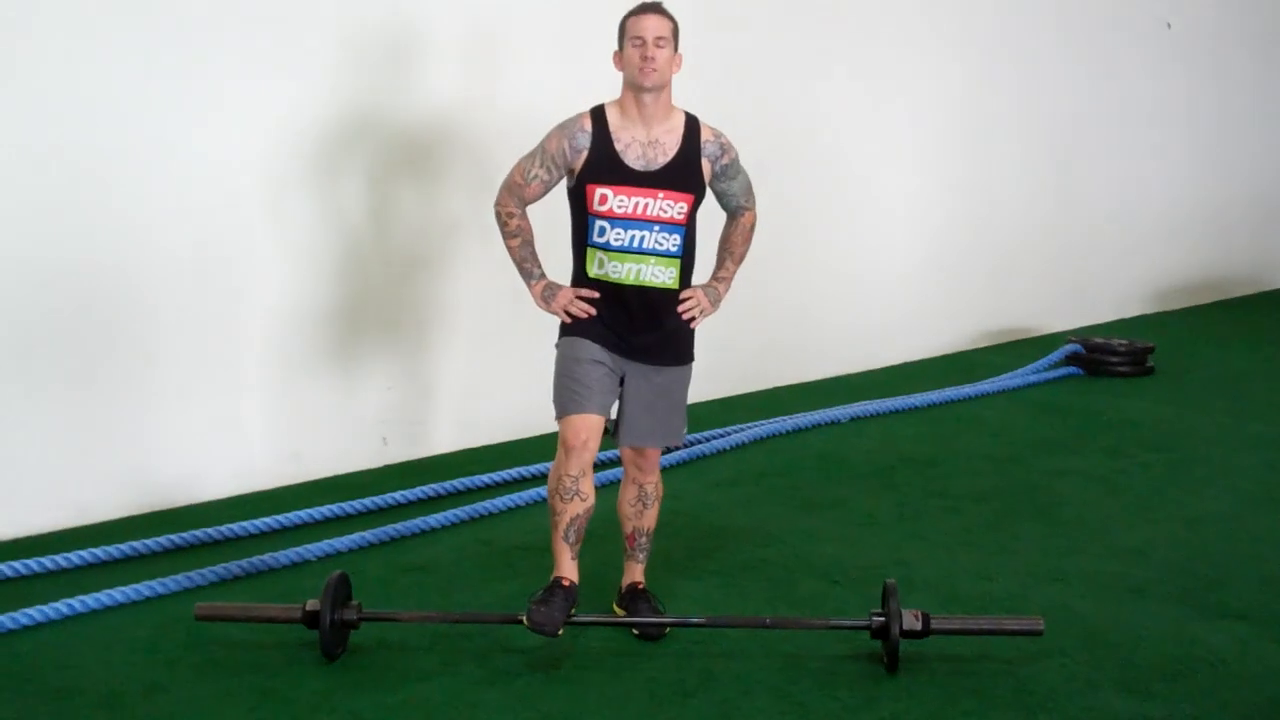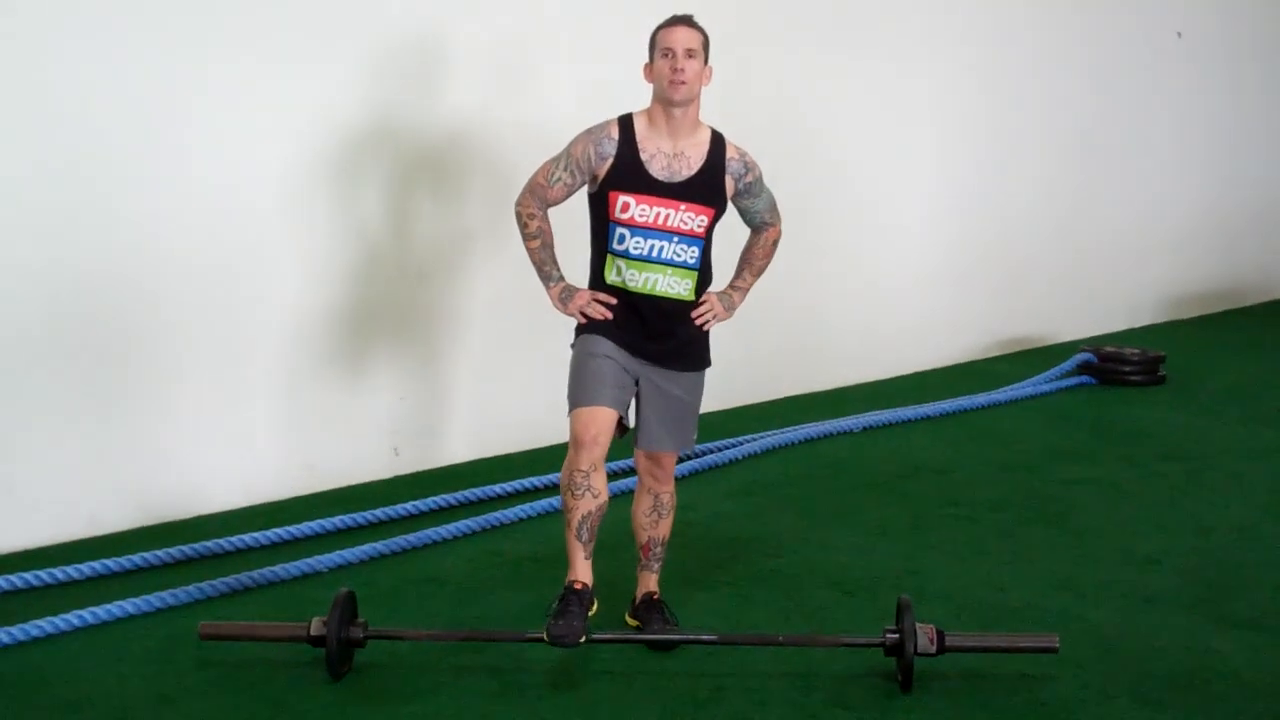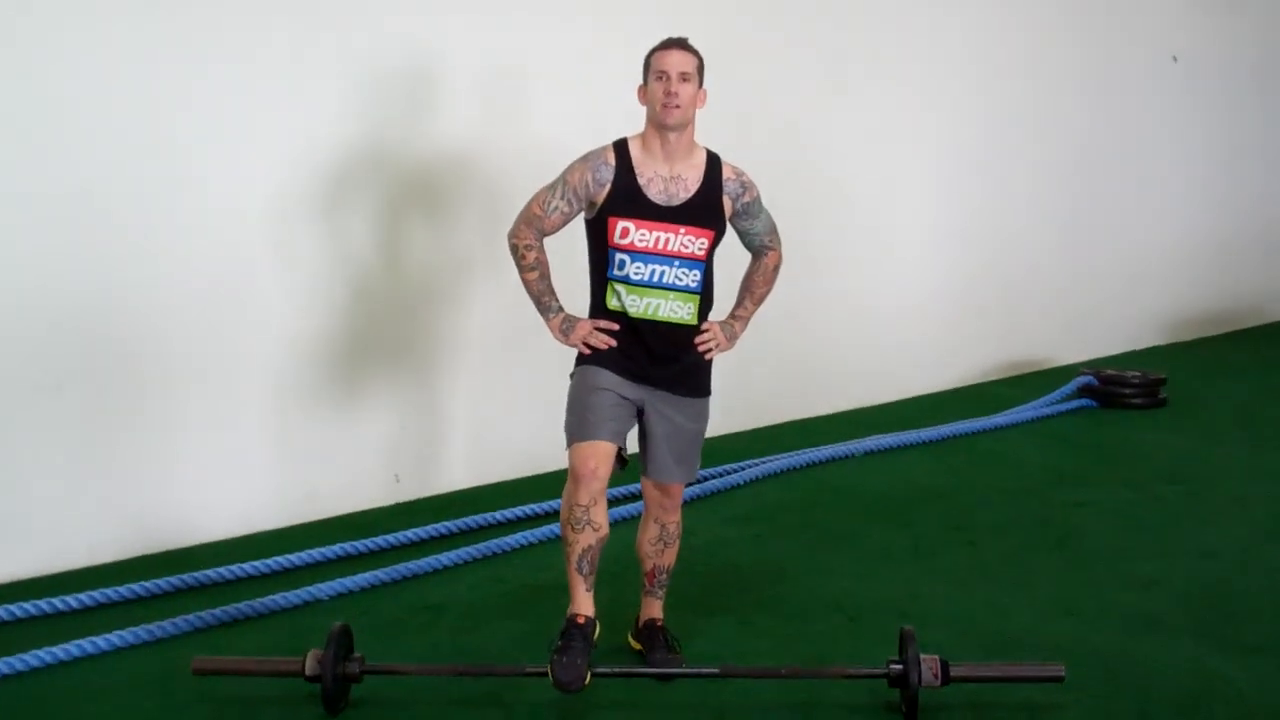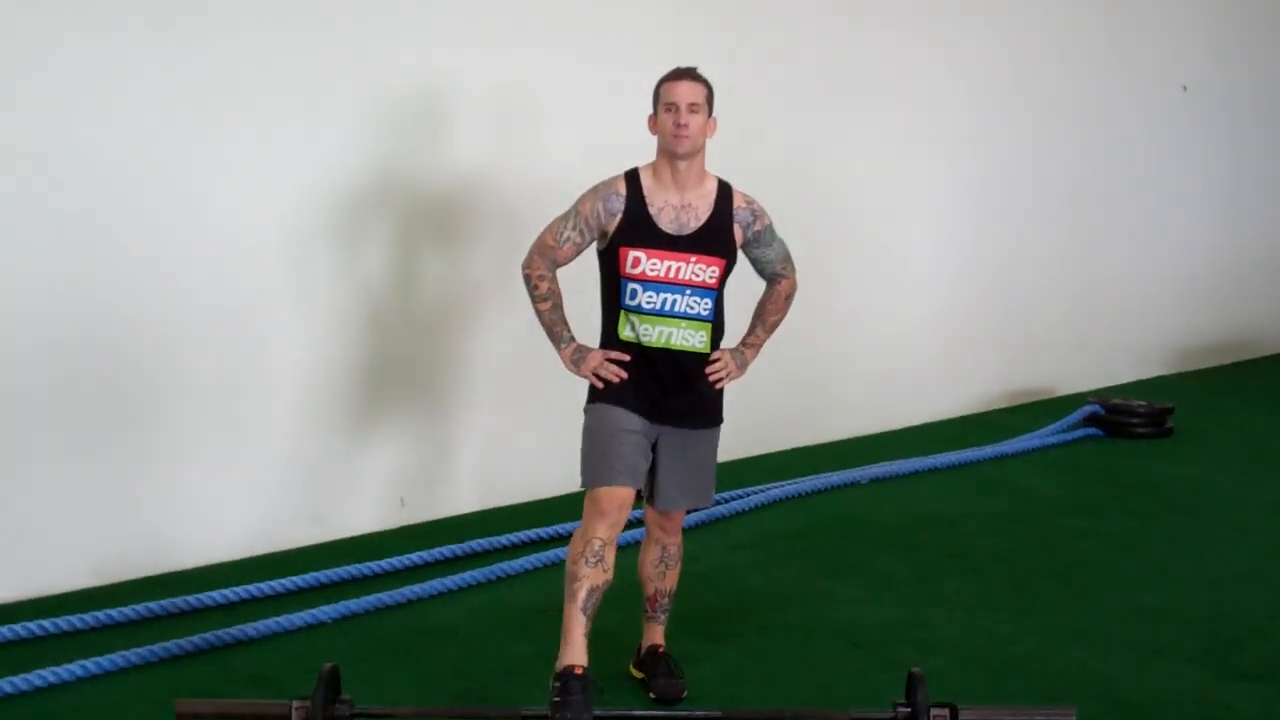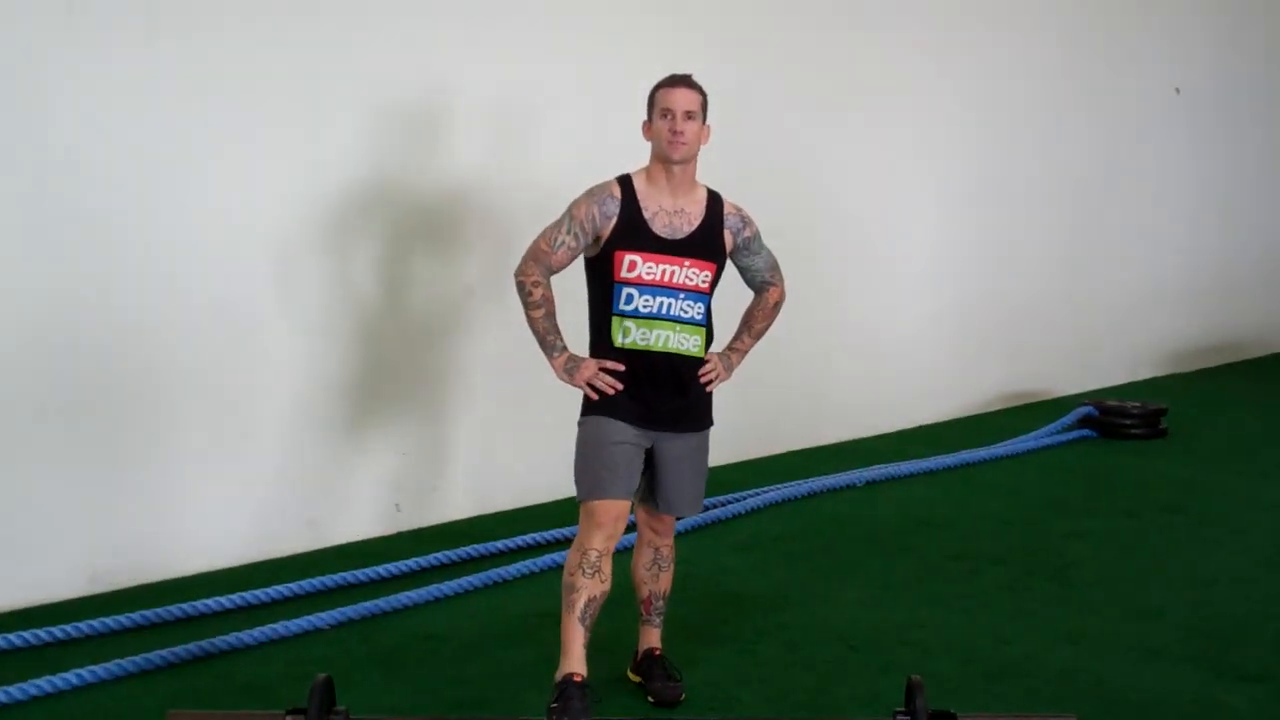
dt=0.5s
person 1, frame 1
left shoulder: (708, 145)
right shoulder: (578, 136)
left elbow: (744, 210)
right elbow: (509, 202)
left wrist: (719, 287)
right wrist: (539, 286)
left hip: (664, 335)
right hip: (592, 326)
left knee: (644, 461)
right knee: (578, 443)
left ankle: (634, 585)
right ankle: (564, 579)
person 1, frame 2
left shoulder: (731, 162)
right shoulder: (605, 142)
left elbow: (768, 226)
right elbow: (530, 202)
left wrist: (733, 296)
right wrist: (556, 287)
left hip: (680, 342)
right hip: (607, 329)
left knee: (658, 467)
right knee: (589, 440)
left ankle: (648, 595)
right ankle: (578, 584)
person 1, frame 3
left shoulder: (729, 182)
right shoulder: (602, 167)
left elbow: (769, 250)
right elbow: (525, 232)
left wrist: (736, 323)
right wrist: (557, 319)
left hip: (683, 368)
right hip: (610, 358)
left knee: (665, 496)
right knee: (588, 473)
left ankle: (651, 621)
right ankle: (580, 617)
person 1, frame 4
left shoulder: (740, 211)
right shoulder: (613, 198)
left elbow: (784, 278)
right elbow: (538, 262)
left wrist: (746, 352)
right wrist: (569, 349)
left hip: (694, 399)
right hip: (620, 391)
left knee: (668, 522)
right knee: (605, 513)
left ankle: (652, 647)
person 1, frame 5
left shoulder: (728, 219)
right shoulder: (606, 203)
left elbow: (771, 287)
right elbow: (531, 271)
left wrist: (732, 356)
right wrist: (560, 358)
left hip: (685, 404)
right hip: (616, 399)
left knee: (659, 526)
right knee: (602, 524)
left ankle: (649, 652)
